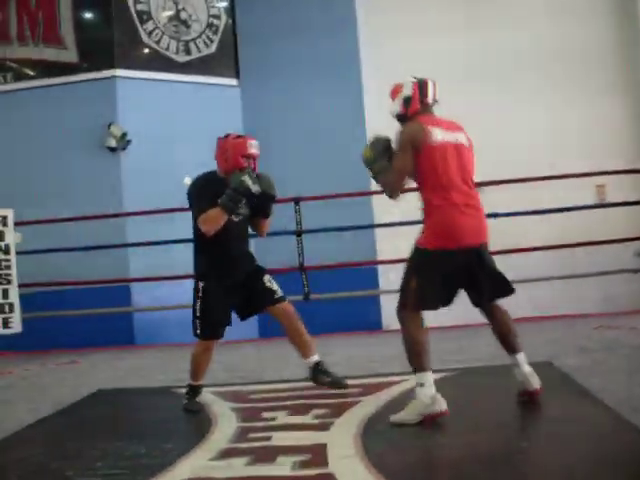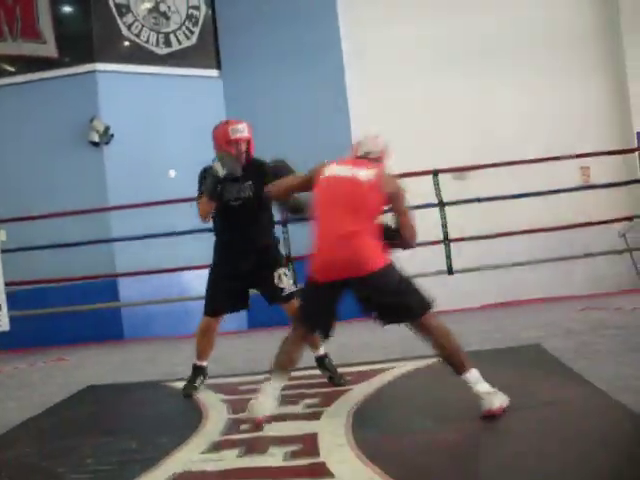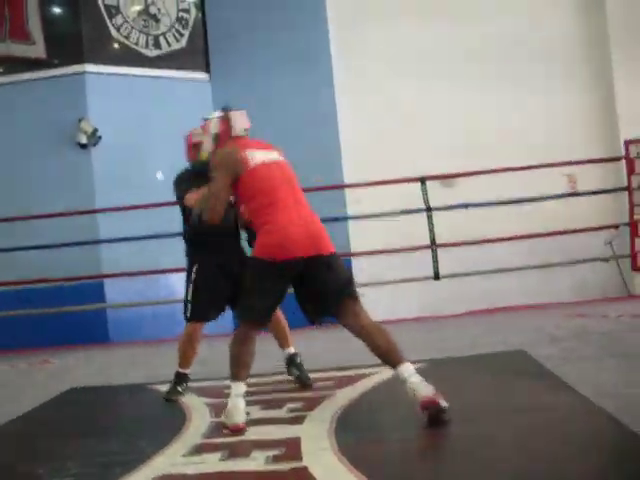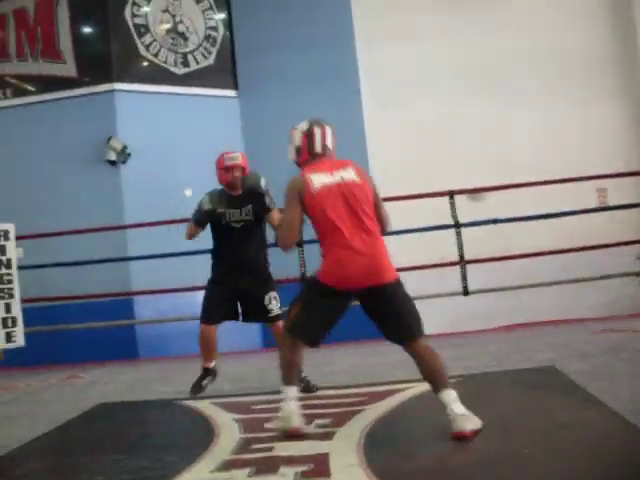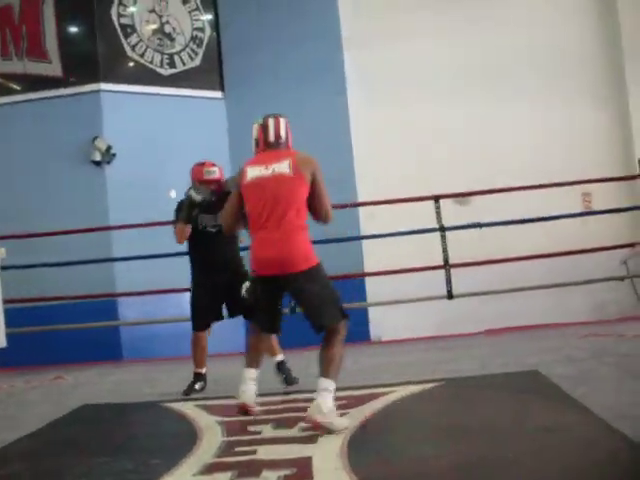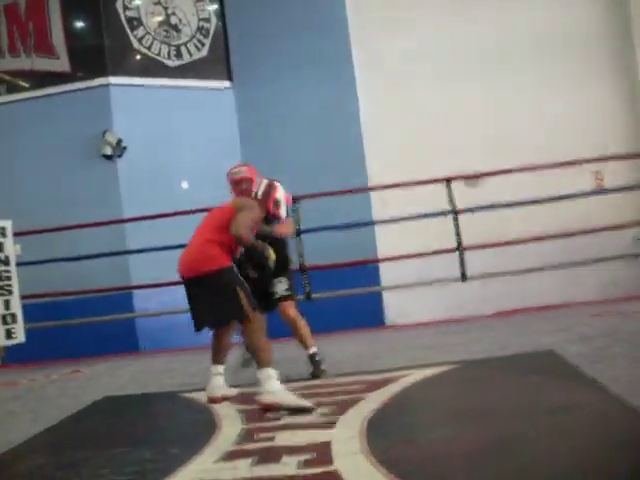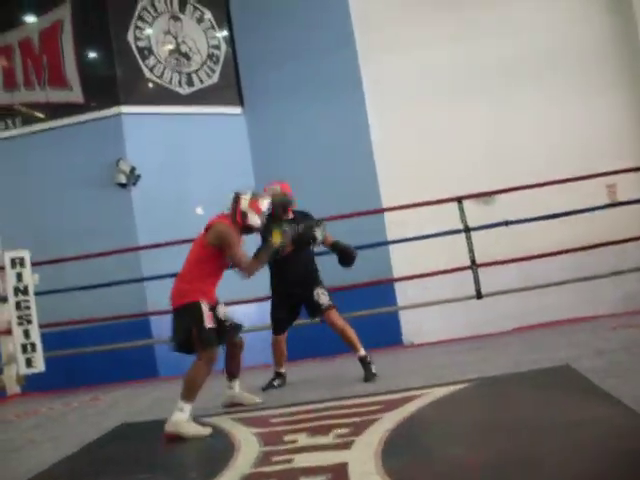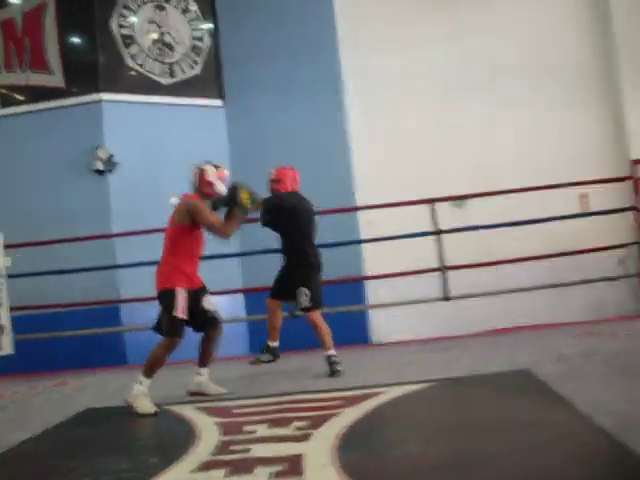
dt=0.4s
person 1, frame 1
left shoulder: (412, 132)
right shoulder: (459, 131)
left elbow: (393, 189)
left wrist: (376, 165)
left hip: (440, 233)
right hip: (474, 229)
left knee: (409, 311)
right knee: (490, 303)
left ankle: (427, 395)
right ankle: (525, 373)
person 1, frame 2
left shoulder: (324, 171)
right shoulder: (387, 180)
left elbow: (273, 192)
right elbow: (408, 239)
left hip: (325, 264)
right hip: (367, 259)
left knee: (303, 331)
right knee: (427, 322)
left ankle: (265, 400)
right ankle: (484, 392)
person 1, frame 3
left shoulder: (225, 156)
right shoulder: (270, 150)
left elbow: (213, 217)
left wrist: (207, 199)
left hip: (276, 247)
right hip: (315, 238)
left knee: (247, 326)
right knee: (356, 317)
left ankle: (236, 407)
right ankle: (415, 384)
person 1, frame 4
left shoulder: (298, 183)
right shoulder: (357, 171)
left elbow: (287, 242)
right elbow: (383, 226)
left wrist: (281, 221)
left hip: (337, 273)
right hip: (378, 270)
left knee: (292, 334)
right knee: (415, 342)
left ankle: (290, 411)
right ankle: (458, 414)
person 1, frame 5
left shoulder: (245, 172)
right shoulder: (305, 163)
left elbow: (226, 225)
right elbow: (324, 215)
left hip: (263, 261)
right hip: (298, 258)
left knee: (261, 327)
right knee: (336, 328)
left ankle: (247, 391)
right ankle: (322, 405)
person 1, frame 6
left shoulder: (238, 205)
right shoulder: (253, 207)
right elbow: (238, 232)
right wrist: (262, 250)
left hip: (190, 265)
right hip: (210, 264)
left knee: (226, 323)
right knee: (254, 322)
left ankle: (216, 385)
right ankle: (272, 390)
person 1, frame 7
left shoulder: (224, 223)
right shoulder: (224, 230)
right elbow: (246, 268)
right wrist: (270, 248)
left hip: (202, 295)
right hip: (191, 297)
left knee: (234, 341)
right knee: (207, 355)
left ankle: (234, 392)
right ankle: (179, 419)
person 1, frame 8
left shoulder: (197, 205)
right shoulder: (191, 204)
left elbow: (219, 228)
right elbow: (225, 231)
left wrist: (234, 209)
right wrist: (240, 208)
left hip: (190, 279)
right hip: (174, 281)
left knee: (213, 327)
right knee: (171, 339)
left ankle: (200, 381)
right ankle: (138, 392)
person 2, frame 1
left shoulder: (248, 183)
right shoulder: (203, 186)
left elbow: (261, 230)
right elbow: (208, 227)
left wrist: (264, 203)
right wrist: (233, 196)
left hip: (246, 267)
right hip: (212, 276)
left knee: (285, 311)
right knee: (207, 339)
left ankle: (318, 369)
right ankle: (193, 390)
person 2, frame 2
left shoulder: (260, 168)
right shoulder: (209, 174)
right elbow: (204, 214)
right wrist: (217, 181)
left hip: (264, 252)
right hip: (228, 258)
left knee: (293, 305)
right knee: (210, 319)
left ankle: (324, 361)
right ankle: (199, 371)
person 2, frame 3
right shoulder: (186, 178)
right elbow: (193, 201)
left hip: (235, 256)
right hip: (203, 262)
right knee: (195, 324)
left ankle: (293, 361)
right ankle: (181, 377)
person 2, frame 4
left shoulder: (256, 194)
right shoulder: (212, 199)
left elbow: (278, 223)
right elbow: (190, 234)
left wrist: (264, 196)
right wrist: (204, 214)
left hip: (257, 273)
right hip: (224, 275)
left knee: (277, 324)
right knee: (207, 328)
left ankle: (297, 374)
right ankle: (208, 371)
person 2, frame 5
left shoulder: (228, 199)
right shoulder: (186, 205)
right elbow: (181, 238)
right wrist: (190, 208)
left hip: (234, 271)
right hip: (204, 277)
right knee: (199, 331)
left ankle: (282, 365)
right ankle: (199, 377)
person 2, frame 6
left shoulder: (270, 201)
left elbow: (286, 228)
left wrist: (261, 230)
left hip: (277, 267)
right hip: (254, 270)
left knee: (288, 311)
left ankle: (315, 357)
person 2, frame 7
left shoulder: (303, 217)
right shoulder: (269, 223)
left elbow: (322, 237)
right elbow: (277, 249)
left wrist: (336, 246)
right wrist: (299, 236)
left hip: (309, 280)
right hip: (282, 287)
left knee: (333, 319)
right knee: (278, 334)
left ankle: (365, 359)
right ankle: (279, 374)
person 2, frame 8
left shoulder: (284, 200)
right shoulder: (301, 203)
left elbow: (263, 207)
right wrist: (270, 218)
left hip: (305, 266)
right hip: (294, 263)
left knee: (312, 314)
right knee: (273, 303)
left ankle: (333, 358)
right ankle: (271, 349)
